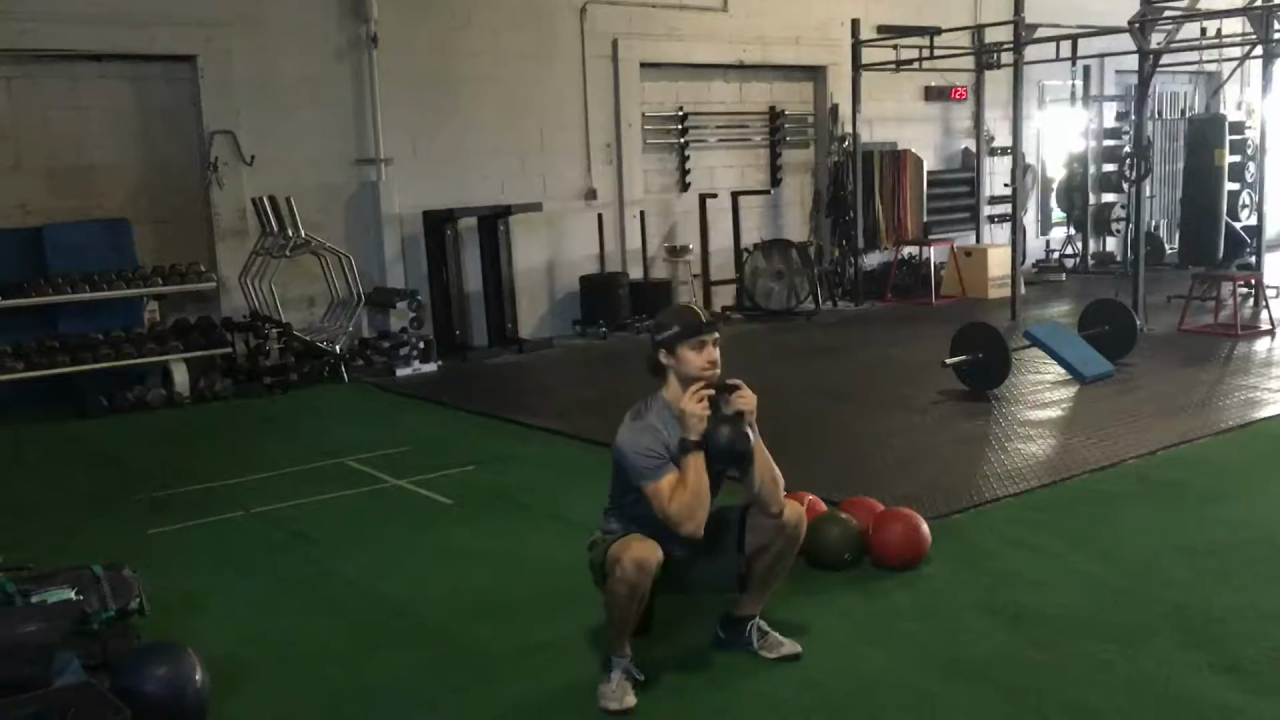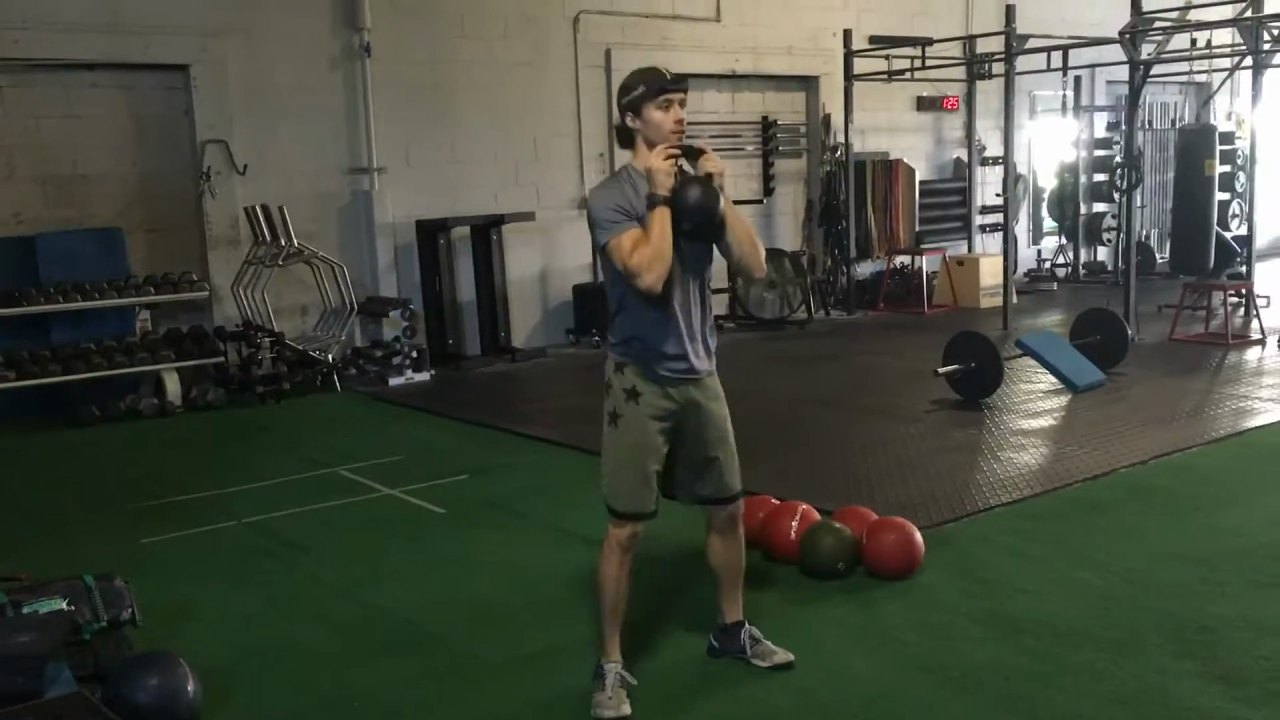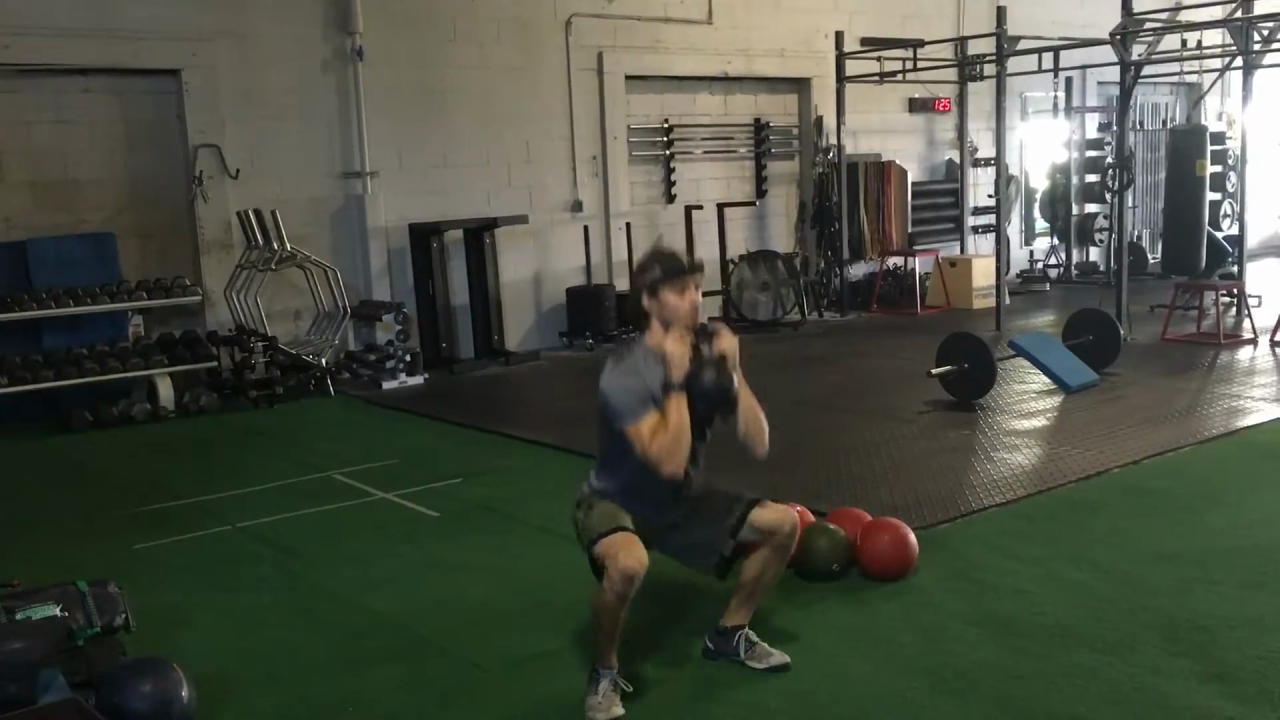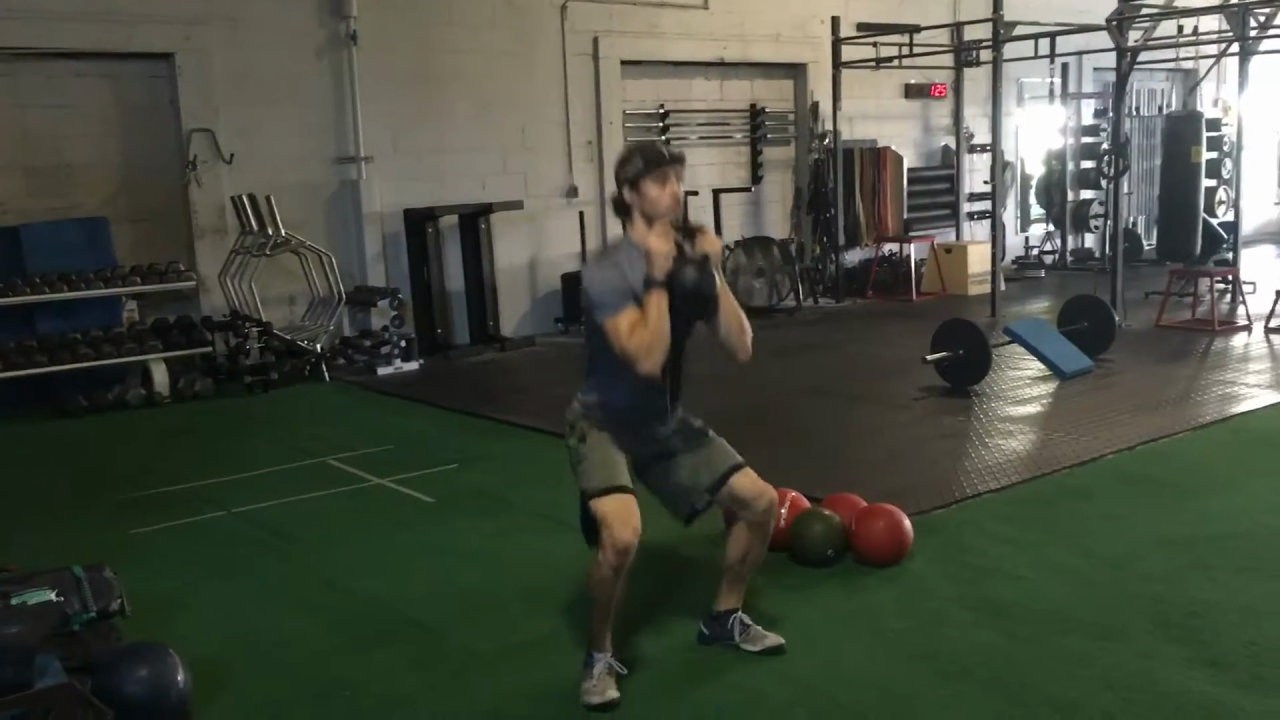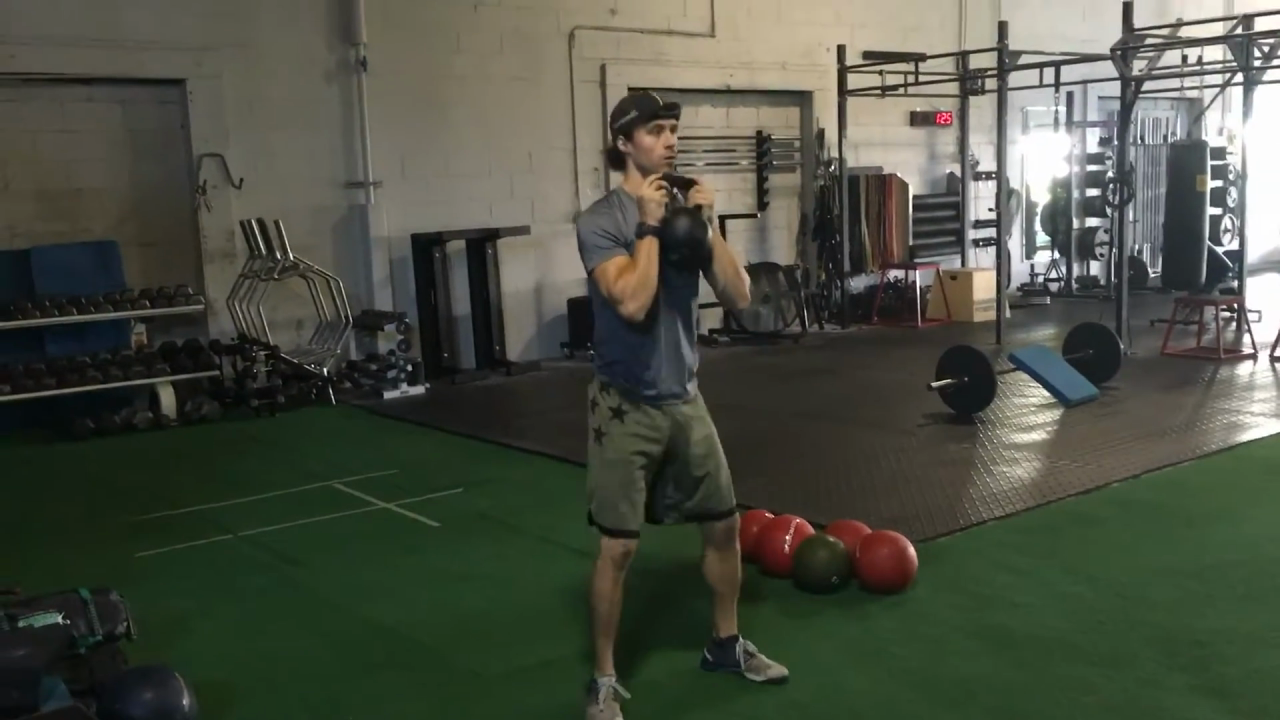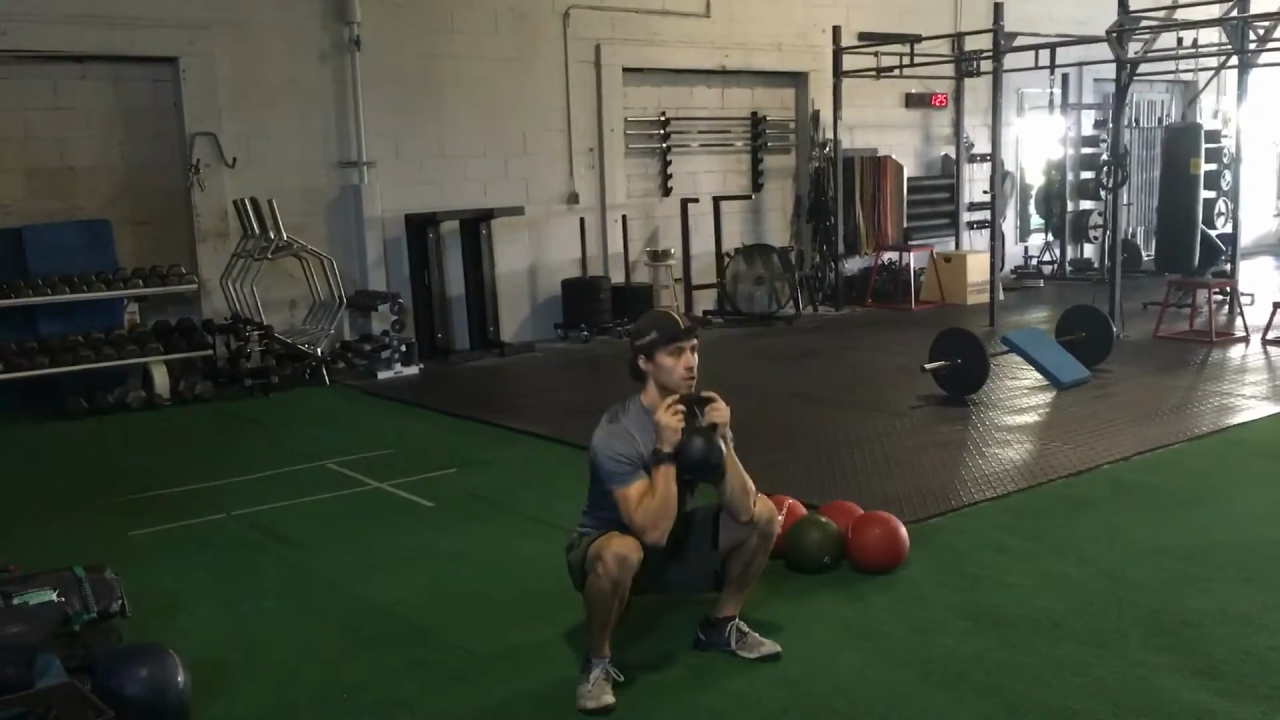
dt=0.7s
person 1, frame 1
left shoulder: (727, 409)
right shoulder: (641, 432)
left elbow: (772, 501)
right elbow: (689, 522)
left wrist: (750, 427)
right wrist: (692, 438)
left hip: (693, 544)
right hip: (628, 540)
left knee: (790, 519)
right knee: (641, 558)
left ankle: (740, 623)
right ankle: (619, 662)
person 1, frame 2
left shoulder: (696, 184)
right shoulder: (611, 196)
left elbow: (755, 266)
right elbow: (650, 275)
left wrist: (719, 195)
right wrist: (659, 196)
left hip: (699, 378)
right hip: (639, 383)
left knee: (726, 515)
right knee: (626, 530)
left ankle: (731, 631)
right ankle: (610, 666)
person 1, frame 3
left shoulder: (709, 359)
right shoulder: (624, 375)
left elbow: (759, 444)
right elbow: (670, 463)
left wrist: (733, 371)
right wrist: (675, 382)
left hip: (681, 504)
right hip: (616, 506)
left knee: (782, 525)
right knee: (628, 564)
left ankle: (729, 634)
right ankle: (605, 672)
person 1, frame 4
left shoulder: (690, 260)
right shoulder: (606, 272)
left elbow: (741, 348)
right elbow: (646, 360)
left wrist: (714, 275)
right wrist: (657, 277)
left hip: (666, 425)
right hip: (603, 427)
left knee: (760, 502)
right knee: (622, 535)
left ankle: (724, 618)
right ankle: (600, 655)
person 1, frame 5
left shoulder: (683, 209)
right shoulder: (601, 220)
left elbow: (738, 298)
right elbow: (632, 303)
left wrist: (708, 226)
right wrist: (649, 225)
left hip: (684, 402)
right hip: (624, 407)
left knee: (724, 525)
right knee: (618, 546)
left ankle: (726, 646)
person 1, frame 6
left shoulder: (702, 413)
right shoulder: (617, 434)
left elbow: (742, 510)
right elbow: (652, 533)
left wrist: (723, 440)
right wrist: (665, 449)
left hip: (673, 543)
right hip: (603, 539)
left knee: (763, 516)
right knee: (622, 554)
left ankle: (720, 625)
right ankle: (597, 662)
